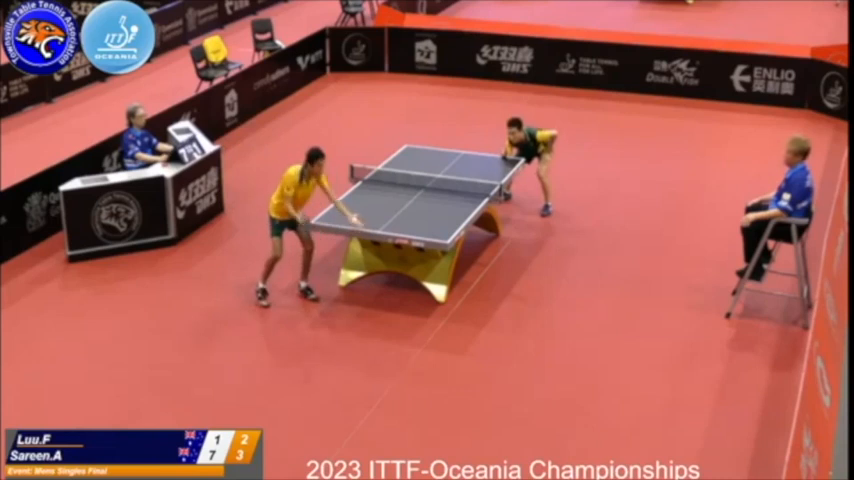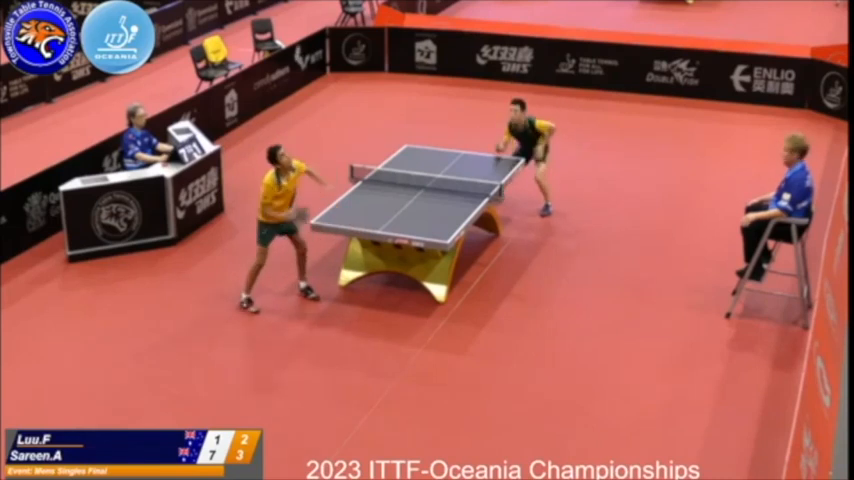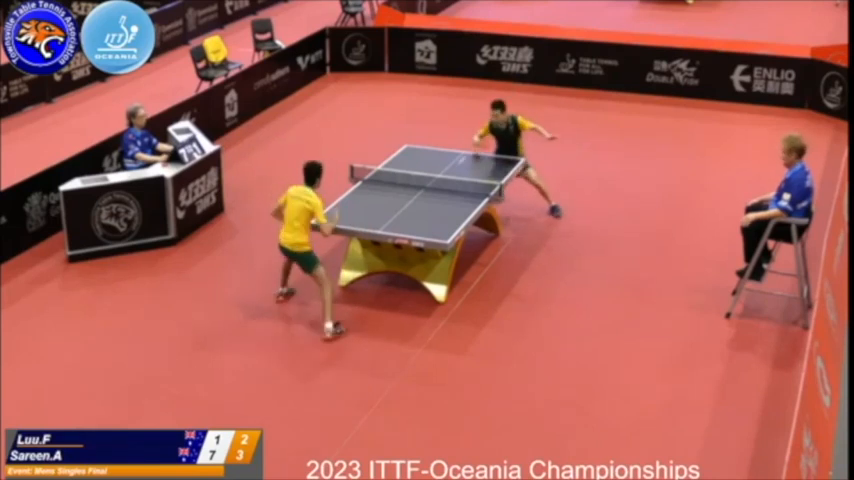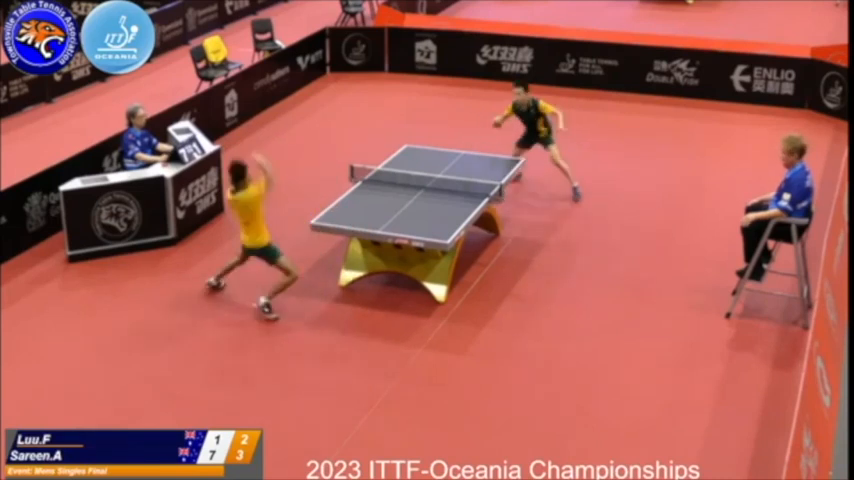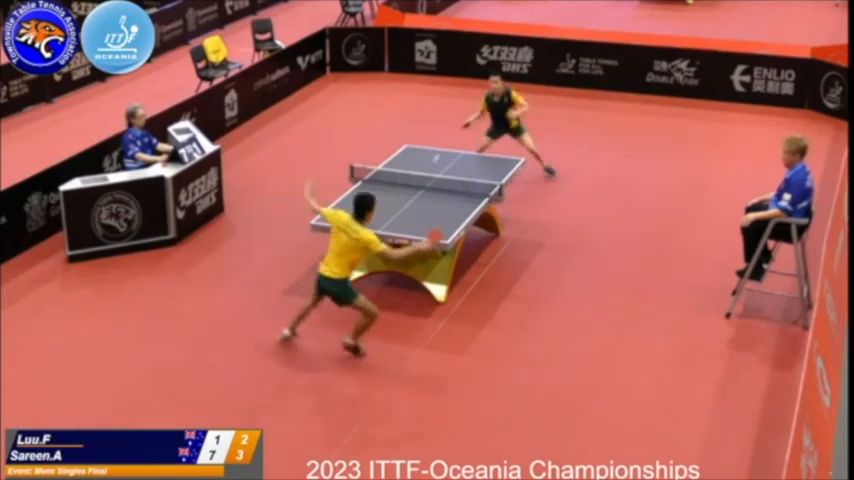
dt=1s
person 1, frame 1
left shoulder: (318, 175)
right shoulder: (292, 175)
left elbow: (331, 196)
right elbow: (287, 203)
left wrist: (349, 216)
right wrist: (297, 217)
left hip: (299, 214)
right hip: (278, 213)
left knee: (309, 247)
right knee: (276, 254)
left ankle: (303, 285)
right ankle: (261, 287)
person 1, frame 2
left shoulder: (297, 167)
right shoulder: (269, 181)
left elbow: (308, 171)
right elbow: (264, 209)
left wrist: (323, 184)
right wrist: (284, 216)
left hip: (286, 215)
right hip: (268, 221)
left knee: (302, 247)
right knee: (260, 262)
left ankle: (303, 285)
right ankle: (245, 297)
person 1, frame 3
left shoulder: (291, 191)
right shoulder: (315, 201)
left elbow: (275, 213)
right elbow: (325, 231)
right wrist: (333, 221)
left hip: (284, 243)
right hip: (301, 249)
left knee: (290, 257)
right knee: (325, 284)
left ankle: (282, 290)
right ankle: (329, 326)
person 1, frame 4
left shoulder: (230, 196)
right shoulder: (252, 194)
right elbow: (270, 182)
right wrist: (262, 165)
left hip: (247, 243)
right hip: (262, 244)
left knee: (241, 259)
right knee: (292, 274)
left ankle: (214, 281)
right ankle: (264, 302)
person 1, frame 5
left shoulder: (340, 217)
right shoulder: (366, 237)
left elbow: (315, 208)
right elbow: (393, 255)
left wrist: (307, 193)
right wrist: (419, 247)
left hip: (322, 276)
right hip: (338, 281)
left knee: (313, 303)
right knee: (372, 314)
left ankle: (288, 332)
right ankle: (351, 342)
person 2, frame 1
left shoulder: (799, 178)
right shoulder: (797, 170)
left elbow: (784, 211)
right elbow: (781, 193)
left wrist: (755, 216)
right wrist: (760, 199)
right hip: (788, 213)
left knee: (749, 226)
right knee: (751, 209)
left ankle: (757, 267)
right ankle: (764, 257)
person 2, frame 2
left shoulder: (798, 178)
right shoulder: (797, 170)
left elbow: (784, 212)
right elbow: (781, 194)
left wrist: (755, 216)
right wrist: (760, 199)
right hip: (789, 213)
left knee: (749, 227)
right knee: (751, 209)
left ankle: (756, 268)
right ankle: (764, 257)
person 2, frame 3
left shoulder: (797, 177)
right shoulder: (798, 170)
left elbow: (784, 211)
right elbow: (782, 194)
left wrist: (755, 216)
right wrist: (760, 199)
right hip: (791, 214)
left knee: (749, 226)
right knee: (751, 208)
left ankle: (756, 268)
right ankle: (763, 256)
person 2, frame 4
left shoulder: (797, 177)
right shoulder: (798, 170)
left elbow: (784, 211)
right elbow: (782, 194)
left wrist: (755, 216)
right wrist: (760, 199)
right hip: (791, 214)
left knee: (750, 226)
right knee: (751, 208)
left ankle: (756, 267)
right ankle: (764, 256)
person 2, frame 5
left shoulder: (798, 178)
right shoulder: (798, 170)
left elbow: (784, 211)
right elbow: (781, 194)
left wrist: (755, 216)
right wrist: (760, 199)
right hip: (791, 213)
left knee: (750, 226)
right knee: (751, 209)
left ankle: (756, 267)
right ankle: (764, 256)
person 3, frame 1
left shoulder: (535, 135)
right shoulder: (511, 139)
left elbow: (554, 133)
right elbow: (507, 156)
left wrist: (549, 150)
right wrist: (505, 154)
left hip: (542, 149)
right hip: (526, 149)
left knee: (541, 174)
left ankle: (548, 204)
right ankle: (506, 192)
person 3, frame 2
left shoulder: (534, 123)
right shoulder: (511, 125)
left elbow: (553, 128)
right elbow: (504, 144)
left wrist: (542, 145)
right wrist: (500, 148)
left hip: (538, 149)
right hip: (525, 148)
left knee: (538, 177)
left ankle: (548, 204)
person 3, frame 3
left shoulder: (516, 120)
right shoulder: (490, 124)
left elbow: (535, 127)
right elbow: (477, 136)
left wrist: (546, 135)
right wrist: (476, 140)
left hip: (517, 158)
left knee: (535, 181)
left ankle: (552, 205)
person 3, frame 4
left shoulder: (537, 104)
right shoulder: (514, 106)
left elbow: (557, 112)
right elbow: (502, 118)
left wrist: (560, 124)
right wrist: (497, 120)
left hip: (544, 133)
right hip: (530, 133)
left knee: (555, 159)
right knee: (514, 156)
left ankle: (575, 185)
person 3, frame 5
left shoulder: (511, 94)
right shoulder: (487, 97)
left elbow: (525, 106)
right elbow: (482, 112)
left wrist: (517, 113)
right wrist: (472, 119)
left hip: (513, 124)
right hip: (498, 125)
left knee: (531, 148)
right knee: (482, 149)
left ankle: (544, 166)
